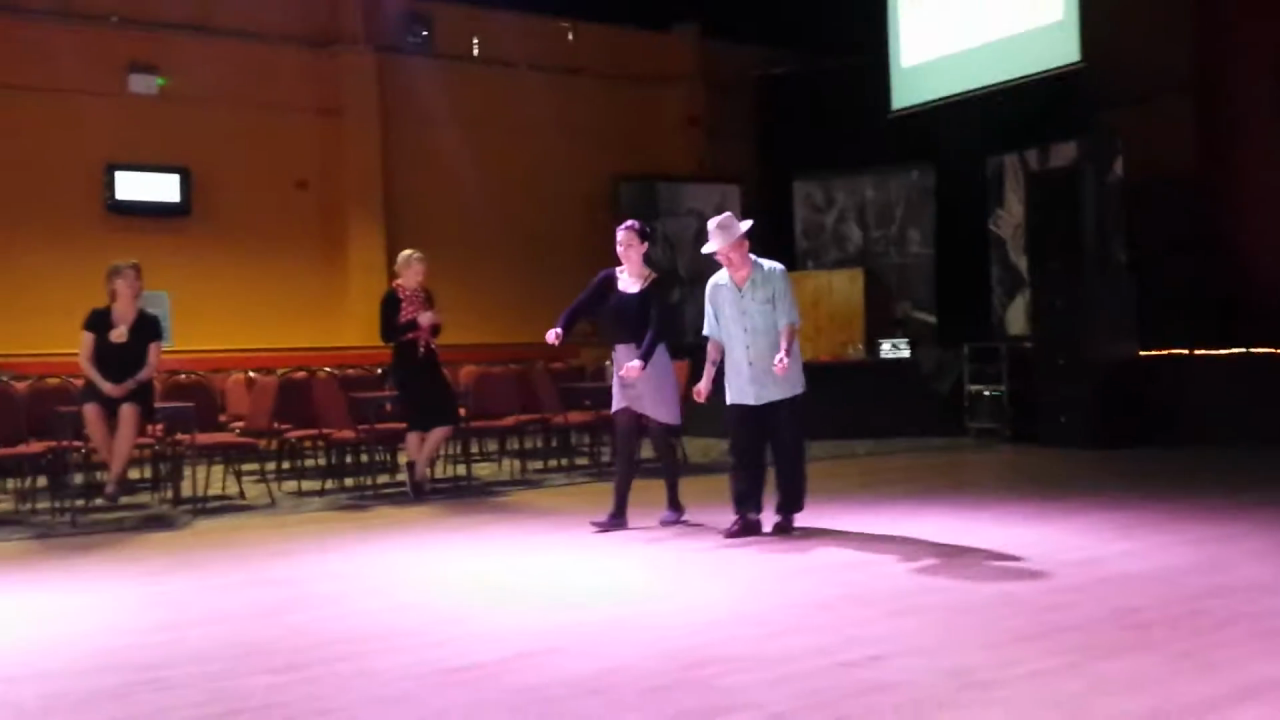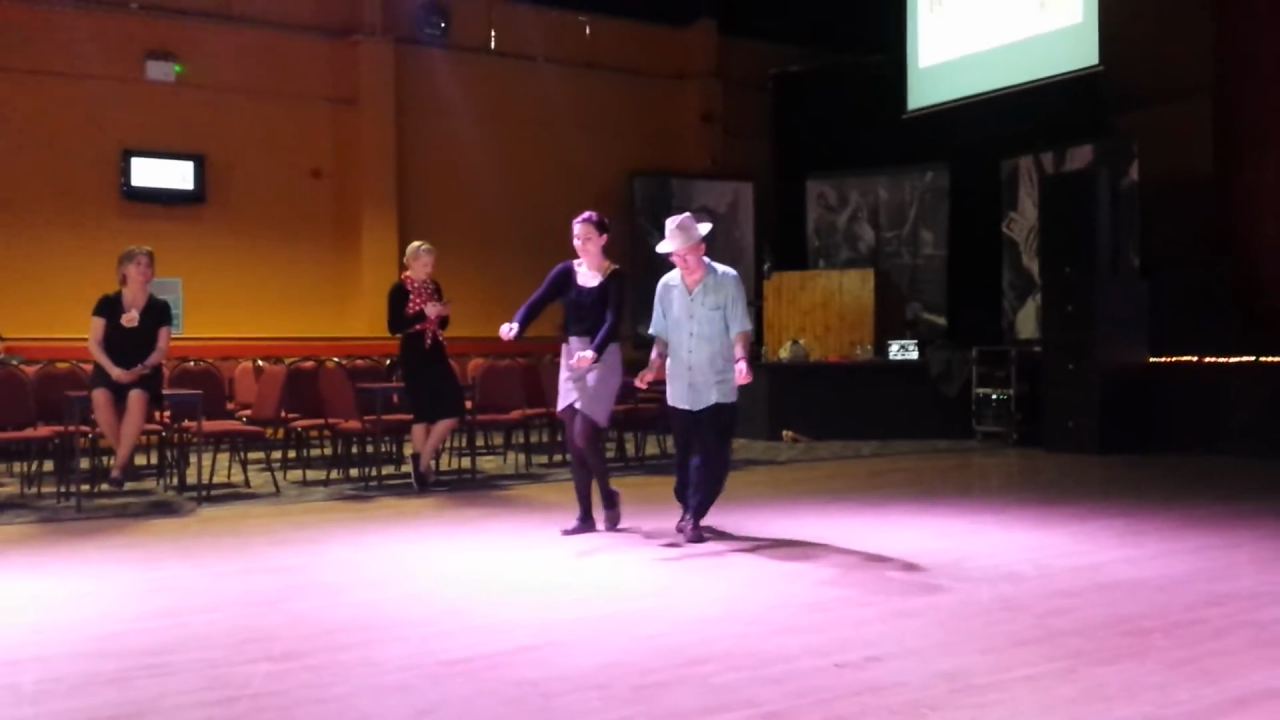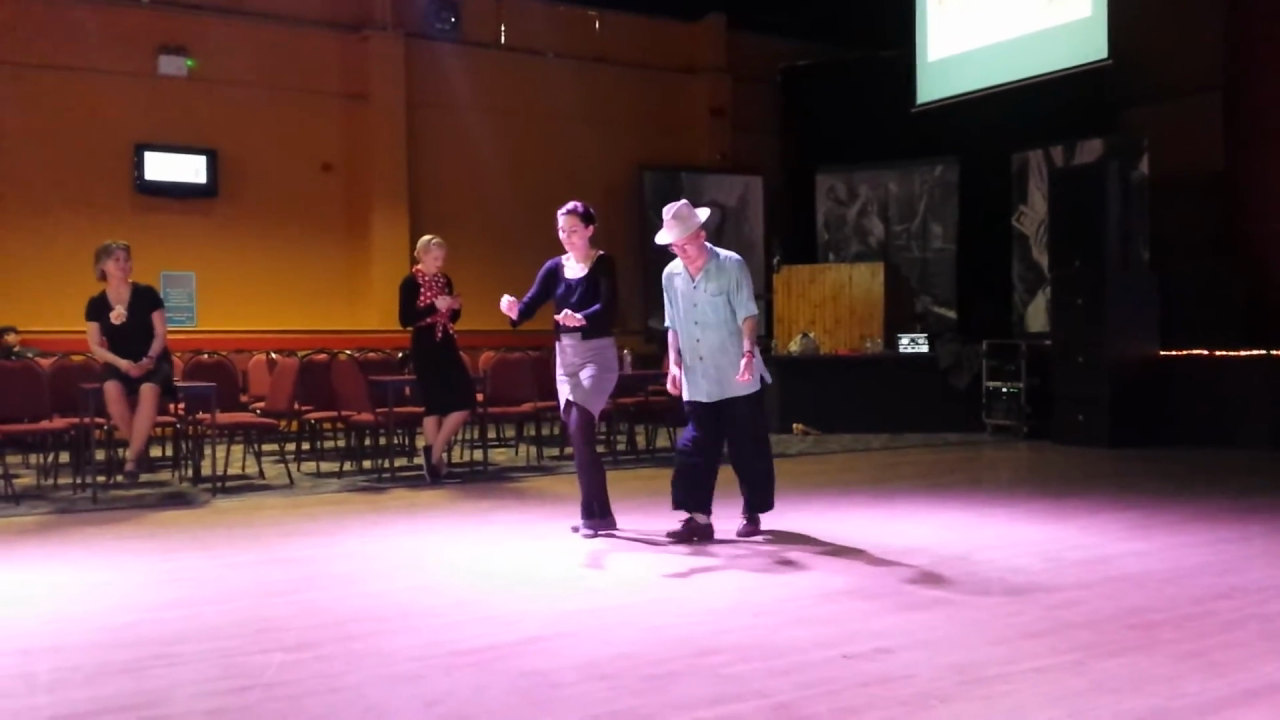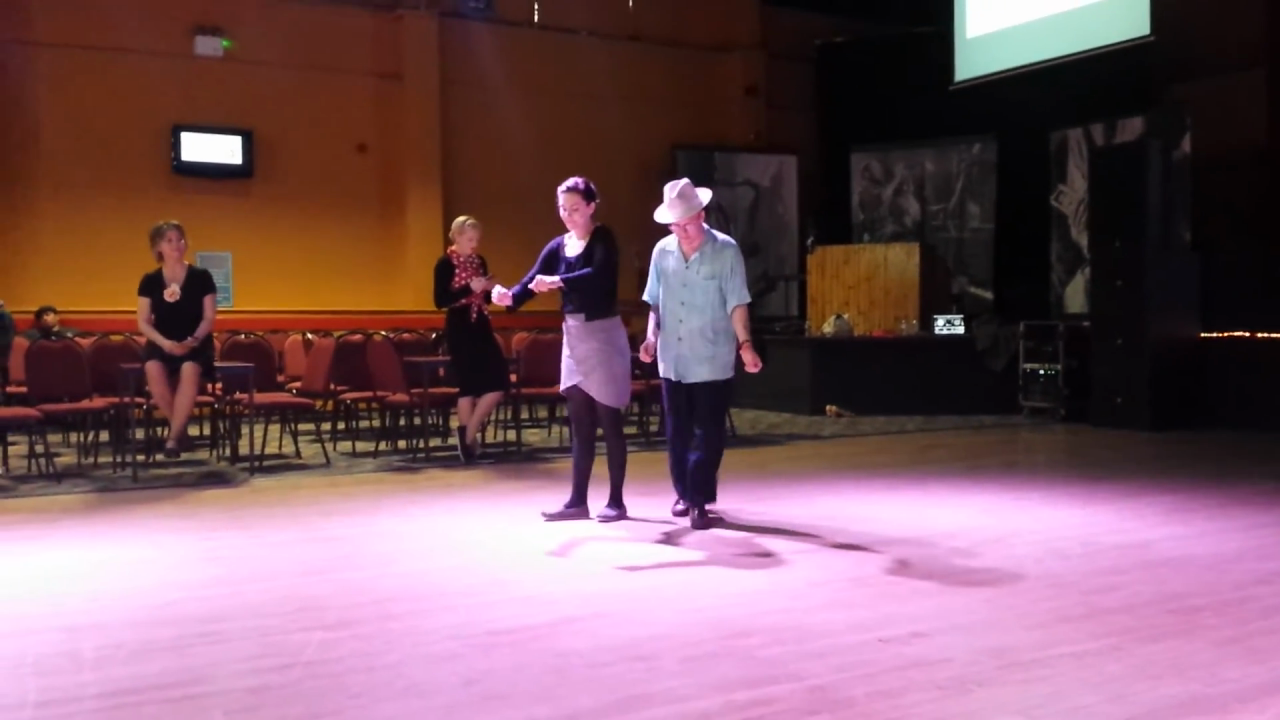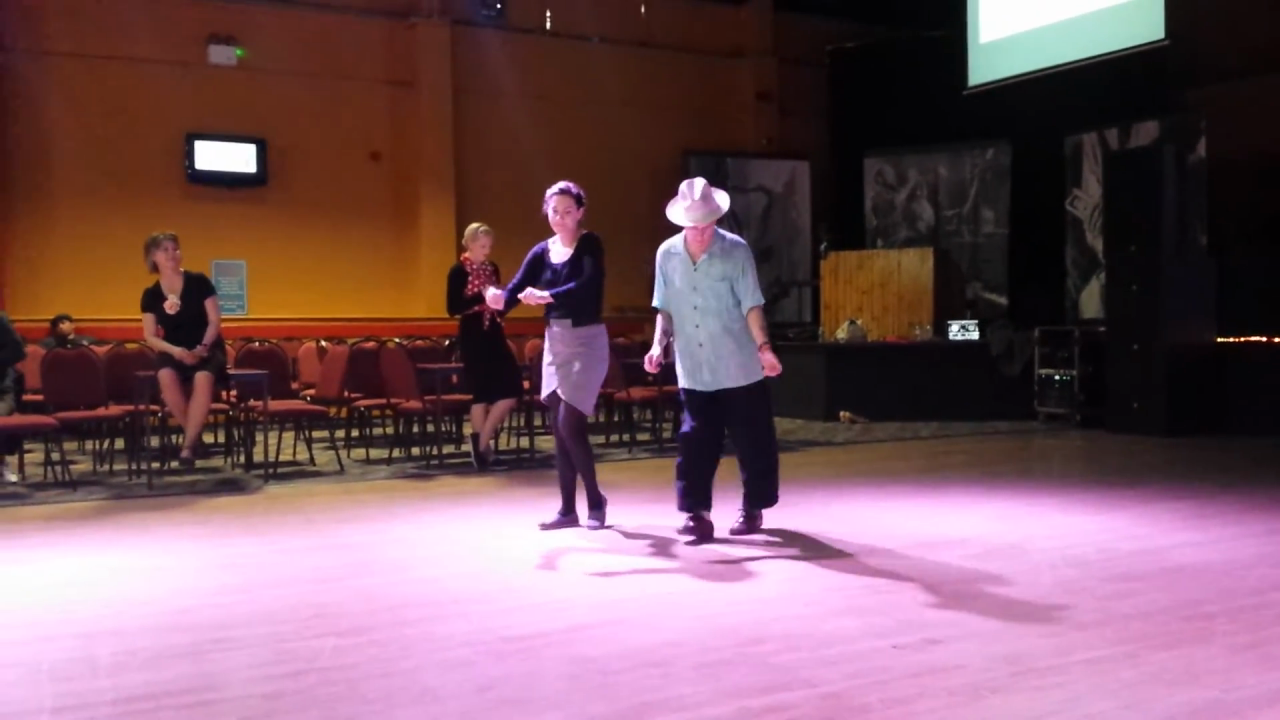
dt=1s
person 1, frame 1
left shoulder: (774, 274)
right shoulder: (715, 286)
left elbow: (787, 321)
right elbow: (715, 337)
left wrist: (784, 352)
right wrist: (707, 377)
left hip: (779, 382)
right hip: (740, 385)
left knee: (787, 448)
right knee: (744, 451)
left ankle: (787, 512)
right ankle: (748, 515)
person 1, frame 2
left shoulder: (727, 281)
right shoulder: (666, 286)
left elbow: (739, 329)
right elbow: (662, 336)
left wrist: (741, 360)
right wrist: (653, 367)
left hip: (718, 386)
right hip: (680, 387)
left knee: (710, 452)
right knee: (686, 453)
left ankle: (694, 517)
right ankle: (689, 511)
person 1, frame 3
left shoulder: (731, 266)
right shoulder: (670, 276)
left elbow: (747, 315)
right elbow: (674, 328)
left wrist: (748, 353)
right wrist: (674, 365)
left hip: (737, 378)
right hip: (696, 381)
left knee: (748, 447)
right knee: (694, 449)
left ankle: (753, 512)
right ankle: (698, 518)
person 1, frame 4
left shoulder: (726, 250)
right shoulder: (662, 252)
left elbow: (736, 303)
left wrist: (745, 344)
right wrist: (651, 336)
left hip: (712, 361)
right hip: (673, 360)
left knee: (707, 433)
right knee: (678, 432)
left ankle: (699, 500)
right ankle: (684, 493)
person 1, frame 5
left shoulder: (736, 251)
right shoulder: (667, 255)
left elbow: (751, 304)
right elbow: (666, 308)
left wrist: (763, 346)
right wrist: (659, 344)
left hip: (737, 366)
right hip: (692, 368)
left knee: (750, 438)
right knee: (695, 440)
left ankle: (753, 507)
right ankle: (698, 514)
person 2, frame 1
left shoulder: (655, 284)
right shoulder: (608, 279)
left elbow: (657, 327)
right elbow: (582, 306)
left wrist: (641, 360)
right wrist: (560, 328)
left hip: (651, 363)
right hip: (621, 363)
left knee: (660, 437)
right knee: (624, 440)
left ankle: (674, 505)
right ankle: (618, 512)
person 2, frame 2
left shoulder: (614, 277)
right shoulder: (565, 271)
left elbow: (613, 320)
right elbow: (538, 301)
left wrist: (594, 352)
right wrist: (516, 325)
left hip: (602, 359)
right hip: (570, 357)
left knee: (584, 436)
right knee: (573, 441)
left ankle: (608, 495)
right ankle: (585, 515)
person 2, frame 3
left shoulder: (603, 264)
right shoulder: (554, 267)
left elbow: (607, 307)
right elbow: (532, 304)
left wrist: (581, 318)
right wrist: (514, 309)
left hip: (597, 353)
right hip: (565, 355)
left knee: (578, 430)
right knee: (582, 438)
left ankle: (590, 512)
right ankle: (603, 513)
person 2, frame 4
left shoulder: (602, 237)
right shoulder: (557, 247)
left elbow: (598, 276)
right elbow: (531, 282)
left wrist: (557, 282)
right wrist: (509, 296)
left hip: (604, 334)
right hip: (573, 336)
left knee: (609, 420)
right knee: (580, 422)
left ankle: (616, 501)
right ankle: (578, 500)
person 2, frame 5
left shoulder: (589, 244)
right shoulder: (541, 252)
left elbow: (588, 286)
right elbow: (516, 289)
left wrist: (547, 296)
right wrist: (499, 299)
left hip: (587, 340)
right hip: (554, 342)
left knee: (569, 426)
right knee: (560, 431)
left ankle: (595, 500)
right ankle: (568, 509)
person 3, frame 1
left shoulder: (425, 294)
right shoulder: (392, 297)
right elbow: (387, 335)
left wrist: (435, 322)
right wrist: (416, 322)
left hip: (428, 360)
right hip: (406, 362)
left knee: (447, 416)
right knee: (417, 419)
left ankle: (418, 467)
right ankle: (417, 473)
person 3, frame 2
left shoulder: (434, 286)
right shoulder: (400, 289)
right elbow: (394, 327)
left wrist: (444, 314)
right wrist: (422, 314)
left hip: (436, 352)
right hip: (413, 354)
left knee: (453, 408)
right knee: (423, 411)
left ankle: (423, 461)
right ankle: (422, 466)
person 3, frame 3
left shoulder: (445, 280)
right shoulder: (410, 282)
right elbow: (405, 320)
left wrist: (455, 307)
right wrist: (434, 307)
left hip: (447, 345)
right hip: (425, 347)
left knee: (465, 400)
right knee: (434, 404)
left ankle: (434, 454)
right ankle: (434, 461)
person 3, frame 4
left shoulder: (479, 261)
right shoulder: (445, 264)
right elbow: (440, 301)
left wrist: (489, 289)
right wrist: (469, 288)
left hip: (481, 326)
right hip: (459, 328)
left knee: (498, 382)
right knee: (468, 385)
left ankle: (468, 435)
right ankle: (468, 441)
person 3, frame 5
left shoulder: (492, 269)
right shoulder: (458, 271)
right elbow: (453, 308)
right wrist: (481, 296)
left hip: (494, 333)
right hip: (472, 335)
left knee: (511, 388)
right knee: (481, 391)
left ankle: (482, 442)
right ankle: (481, 447)
person 4, frame 1
left shoulder: (150, 322)
right shoulder: (97, 318)
left elbow: (152, 364)
right elbow: (85, 359)
left wrist: (131, 383)
right wrist: (103, 384)
left hip: (134, 387)
right hip: (101, 385)
left knee: (129, 412)
right knee: (91, 412)
left ankle: (114, 479)
right ankle: (116, 469)
person 4, frame 2
left shoulder: (160, 308)
right shoulder: (107, 303)
left elbow: (162, 349)
right elbow: (94, 343)
left wrist: (141, 368)
right wrist: (112, 369)
left hip: (144, 372)
right hip: (109, 369)
left knee: (137, 398)
right knee: (101, 397)
left ankle: (119, 464)
right ankle: (124, 455)
person 4, frame 3
left shoulder: (147, 294)
right shoulder: (96, 304)
left elbow: (161, 334)
right elbow: (95, 346)
left wrist: (148, 360)
right wrist: (121, 363)
left hip: (153, 361)
right hip: (118, 364)
left knee: (148, 390)
right knee: (112, 390)
left ankle: (133, 456)
right ankle: (137, 447)
person 4, frame 4
left shoulder: (201, 277)
right shoulder: (149, 281)
left elbow: (209, 317)
right elbow: (143, 322)
left wrist: (194, 339)
right wrist: (164, 342)
left hip: (195, 344)
right hip: (162, 344)
left knee: (189, 370)
right knee: (153, 370)
left ankle: (174, 436)
right ankle: (179, 428)
person 4, frame 5
left shoulder: (199, 282)
right shoulder: (151, 295)
left elbow: (215, 321)
right elbow: (150, 336)
left wrist: (203, 347)
right wrist: (174, 350)
left hip: (207, 349)
right hip: (173, 352)
left knee: (203, 379)
right knee: (166, 378)
left ankle: (188, 444)
right ankle: (193, 435)
